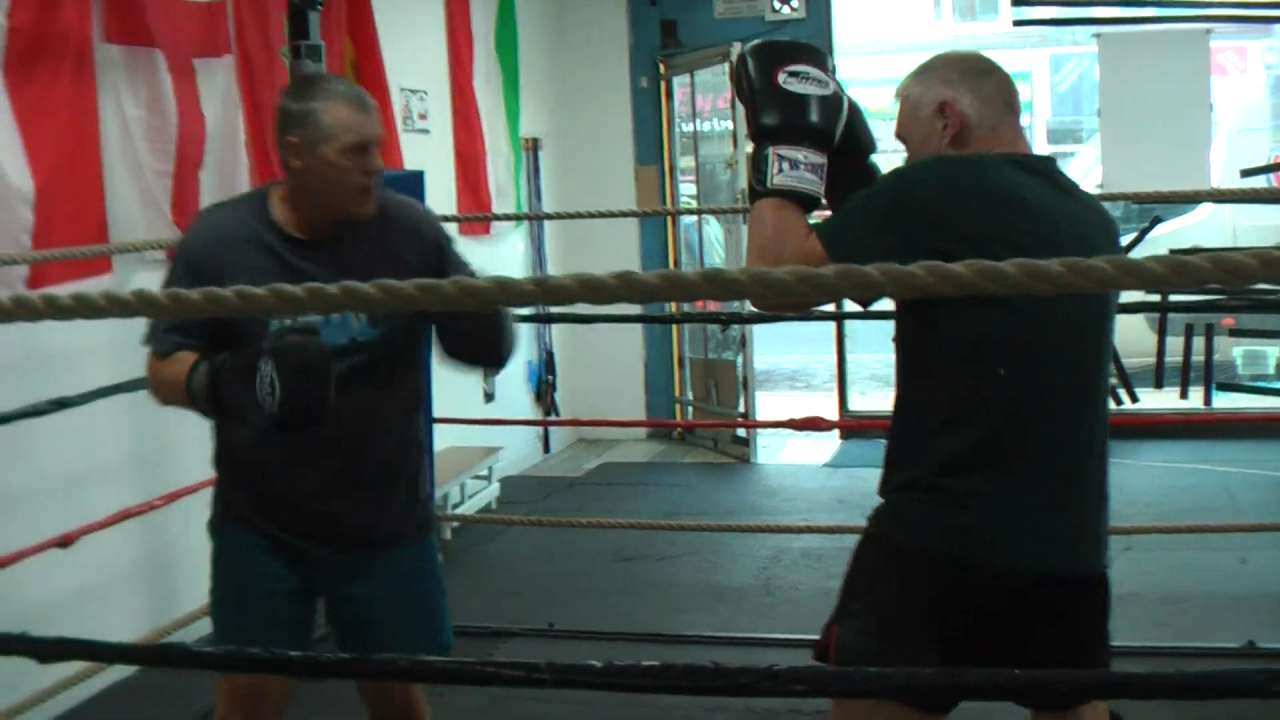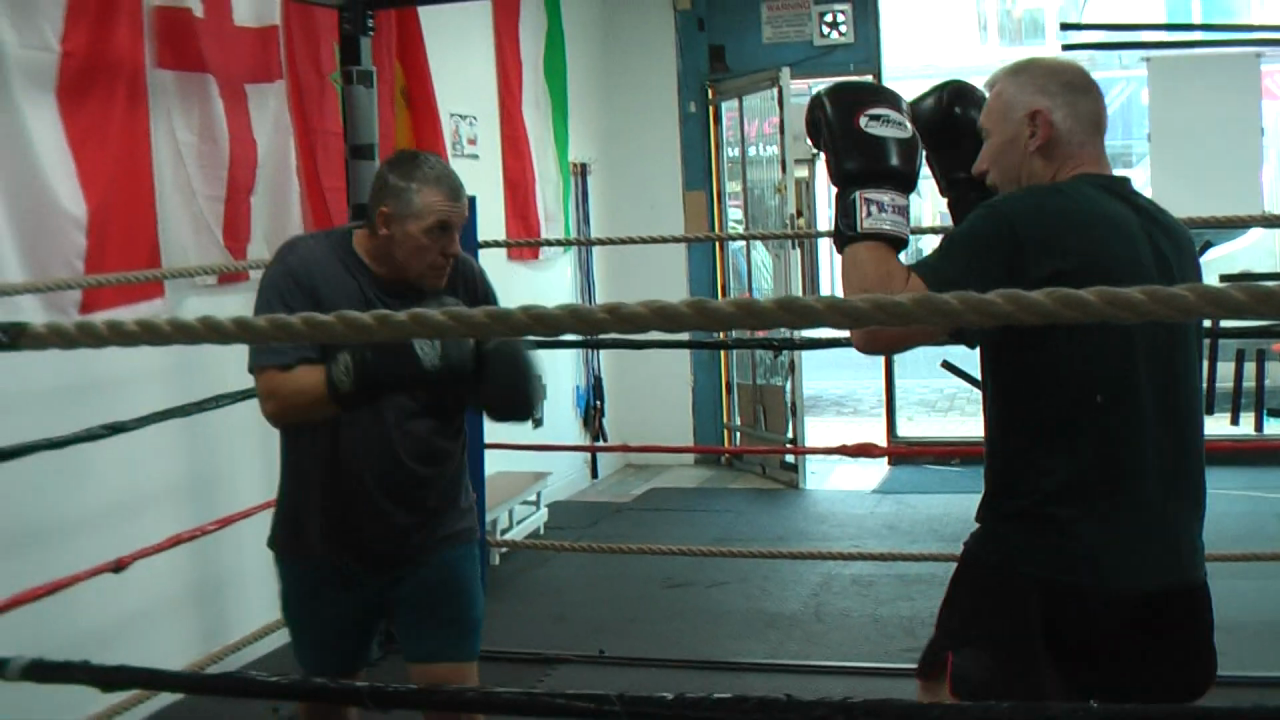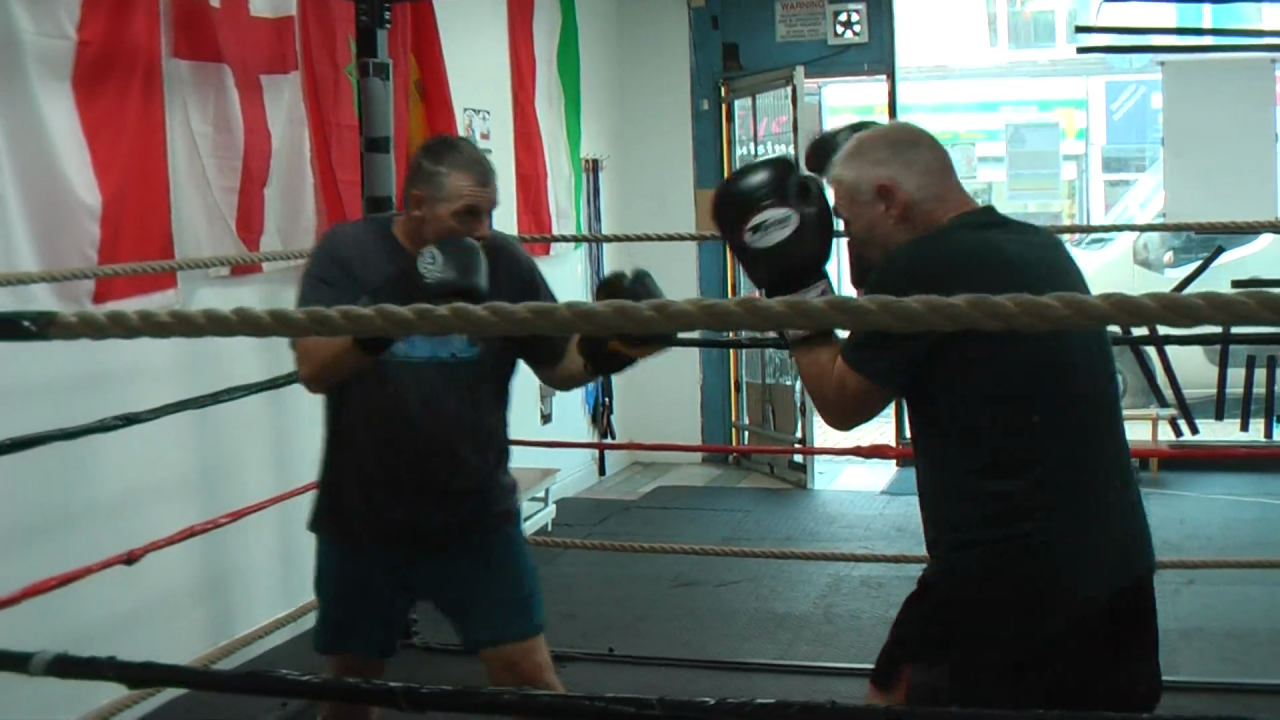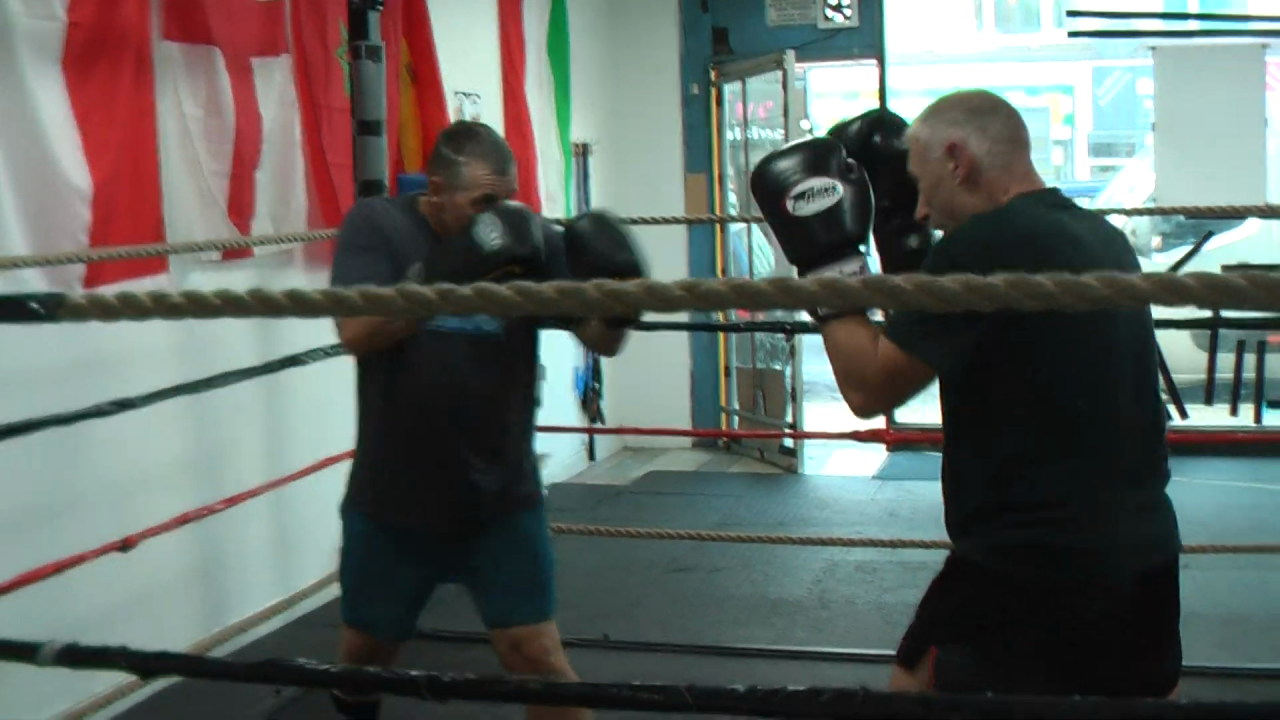
dt=0.4s
person 1, frame 1
left shoulder: (942, 191)
right shoulder: (1089, 220)
left elbow: (780, 278)
left wrist: (785, 145)
right wrist: (852, 184)
left hip: (944, 542)
person 1, frame 2
left shoulder: (1028, 223)
right shoulder: (1166, 238)
left elbow: (879, 325)
left wrist: (868, 187)
right wrist: (967, 195)
left hip: (1040, 568)
person 1, frame 3
left shoulder: (928, 271)
right shoulder: (1035, 250)
left elbow: (841, 403)
left wrist: (789, 280)
left hip: (1003, 579)
right hip: (1111, 567)
person 1, frame 4
left shoulder: (984, 245)
right shoulder: (1101, 242)
left elbow: (872, 386)
left wrist: (825, 258)
right wrist: (901, 235)
left hip: (1030, 566)
right hip: (1139, 552)
person 2, frame 1
left shoulder: (408, 229)
right shoulder: (218, 240)
left elbow: (468, 330)
right elbow: (164, 368)
left wrist: (482, 329)
right wrist: (230, 384)
left hip: (385, 518)
right hip: (260, 523)
person 2, frame 2
left shoulder: (465, 282)
right shoulder: (304, 268)
left elbow: (485, 387)
right elbow: (277, 396)
left wrist: (511, 384)
right wrist: (376, 365)
left hip: (434, 536)
right hip: (323, 538)
person 2, frame 3
left shoulder: (508, 264)
right shoulder: (346, 251)
left elbow: (561, 366)
right elbow: (317, 367)
left wrist: (616, 346)
right wrist: (393, 303)
left hip: (476, 518)
right hip: (360, 520)
left knee: (526, 670)
person 2, frame 4
left shoulder: (533, 240)
right shoulder: (376, 227)
left elbow: (604, 341)
right elbow: (361, 333)
left wrist: (618, 290)
right wrist: (440, 274)
left hip: (501, 497)
right hip: (391, 496)
left knee: (534, 655)
right knee: (366, 649)
